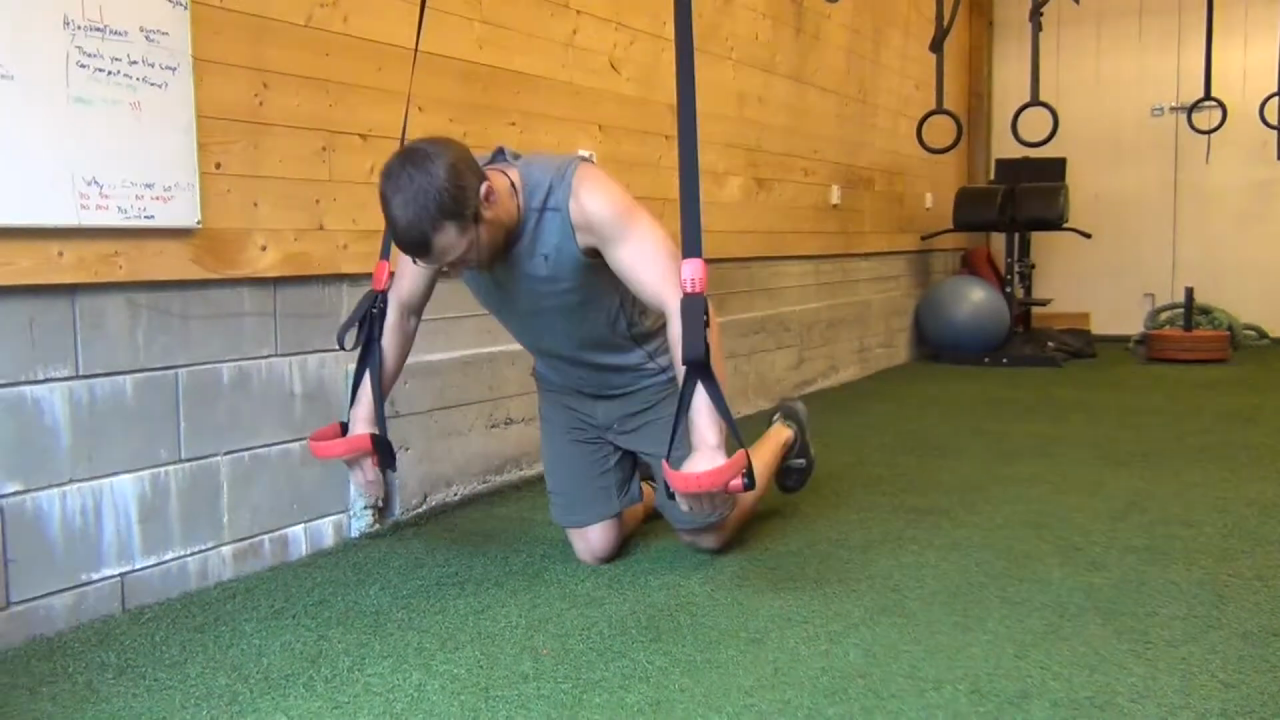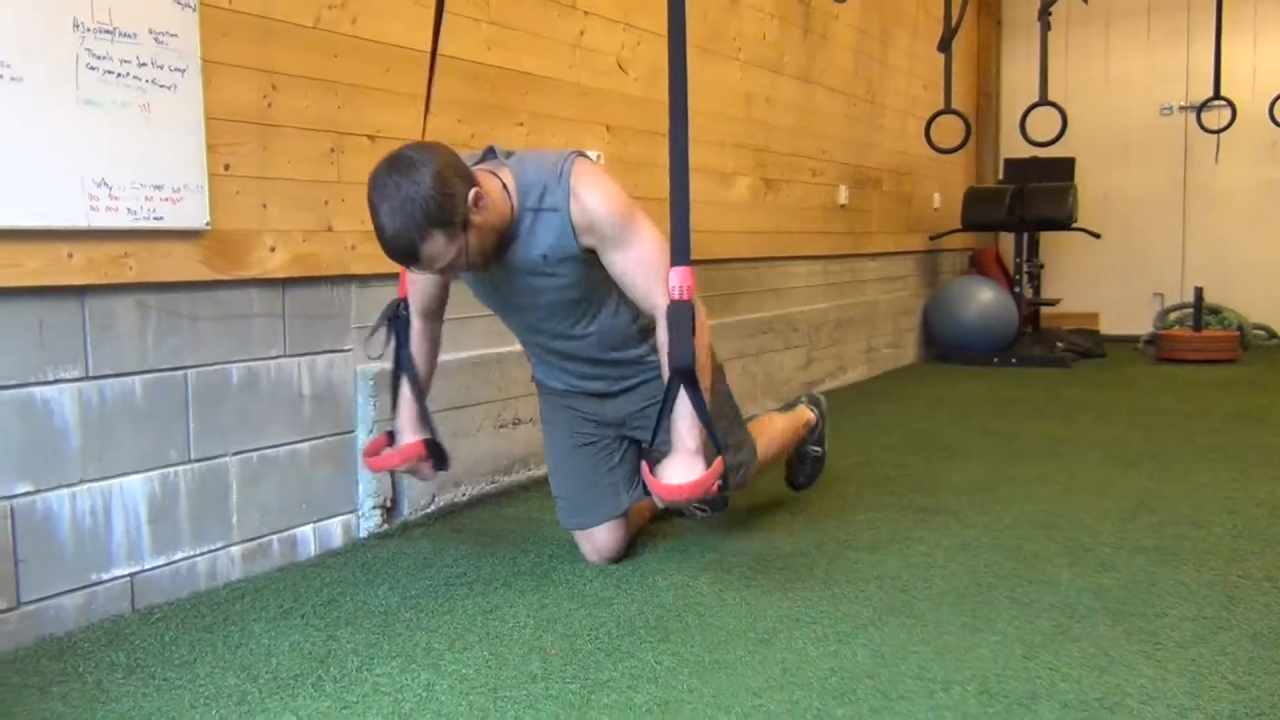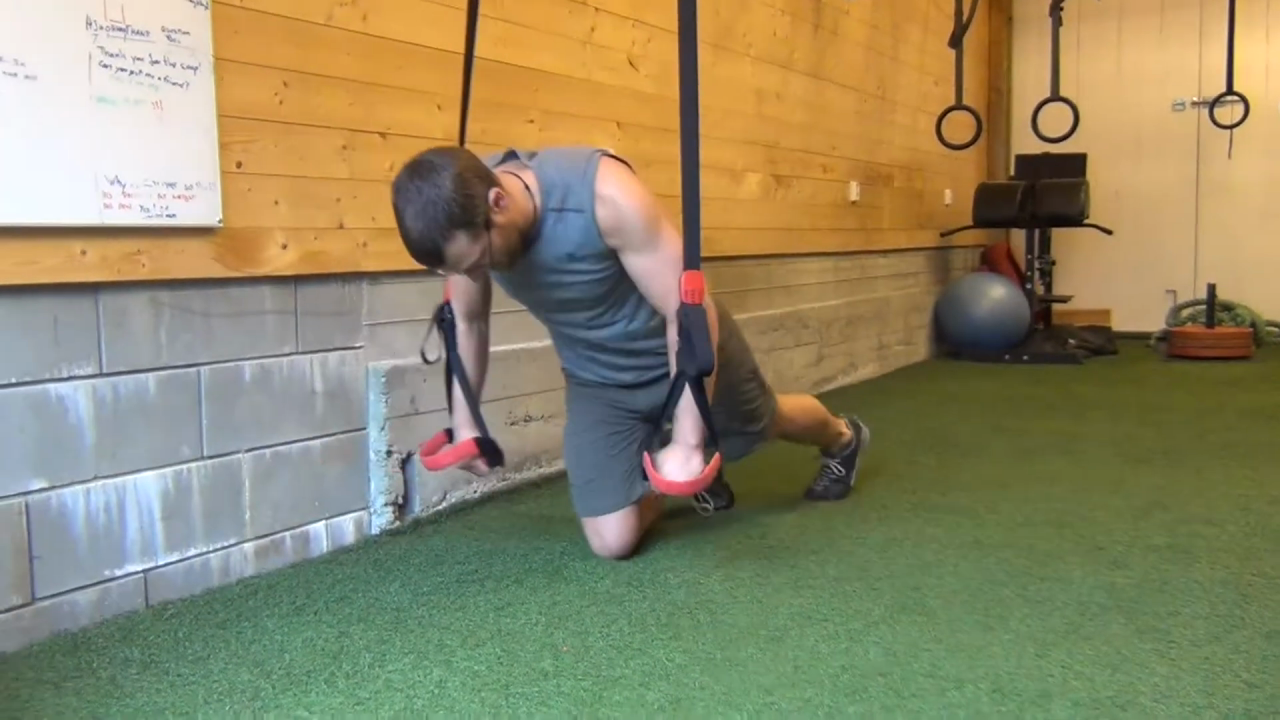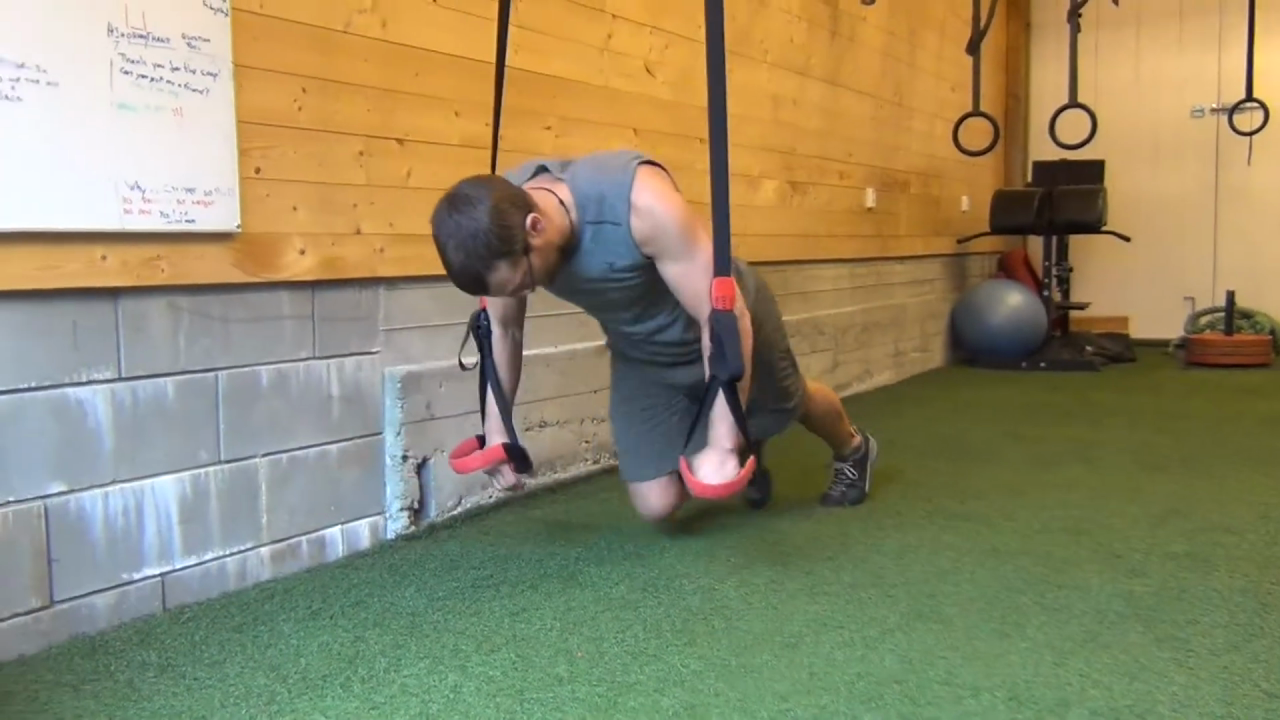
dt=0.2s
person 1, frame 1
left shoulder: (583, 196)
right shoulder: (450, 212)
left elbow: (682, 303)
right elbow: (400, 308)
left wrist: (709, 443)
right wrist: (365, 412)
left hip: (654, 376)
right hip: (566, 391)
left knee: (708, 531)
right knee: (595, 549)
left ankle: (783, 434)
right ankle: (657, 488)
person 1, frame 2
left shoulder: (579, 194)
right shoulder: (438, 218)
right elbow: (422, 318)
left wrist: (688, 446)
right wrist: (408, 418)
left hip: (653, 367)
right hip: (566, 389)
left knee: (728, 471)
right knee: (603, 548)
left ankle: (803, 419)
person 1, frame 3
left shoulder: (604, 193)
right shoulder: (464, 217)
right elbow: (469, 321)
left wrist: (689, 440)
right wrist: (463, 420)
left hip: (680, 350)
right hip: (595, 376)
left knee: (758, 430)
right knee: (612, 542)
left ankle: (842, 436)
right ankle: (694, 479)
person 1, frame 4
left shoulder: (640, 201)
right shoulder: (502, 222)
right elbow: (504, 329)
left wrist: (724, 443)
right wrist: (497, 427)
right hip: (640, 352)
left knee: (786, 405)
right knee: (656, 504)
left ankle: (852, 449)
